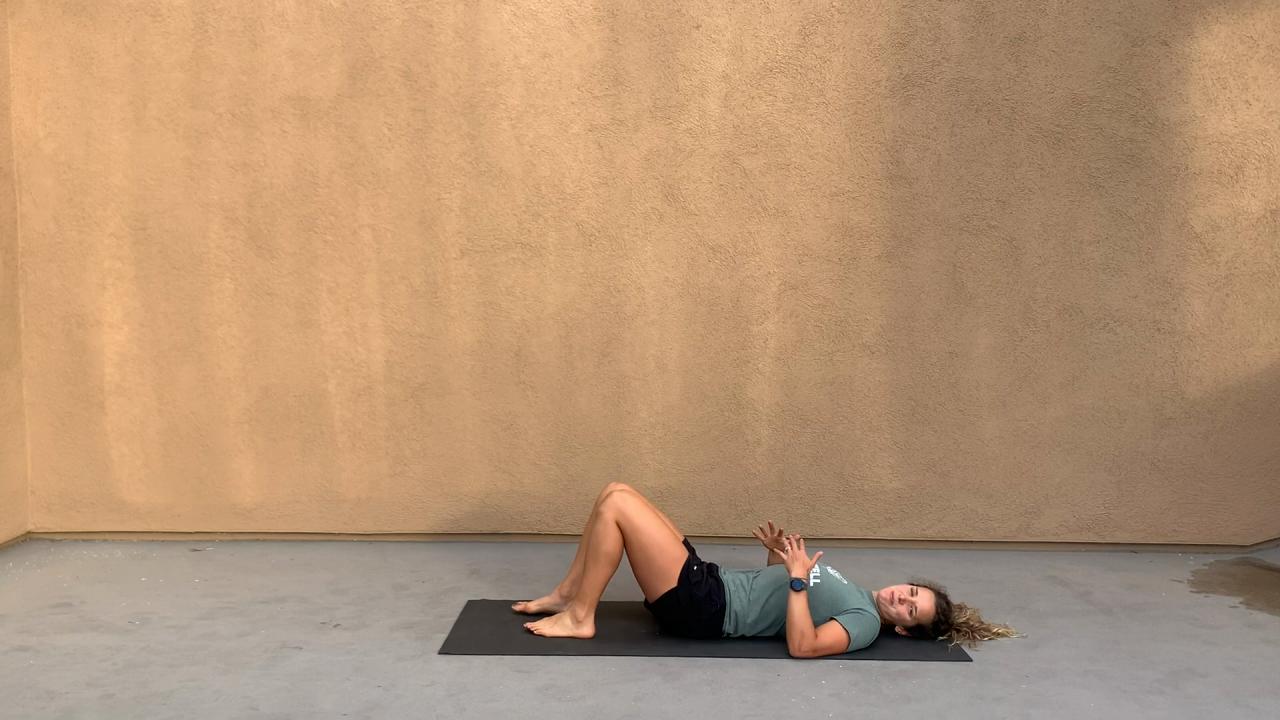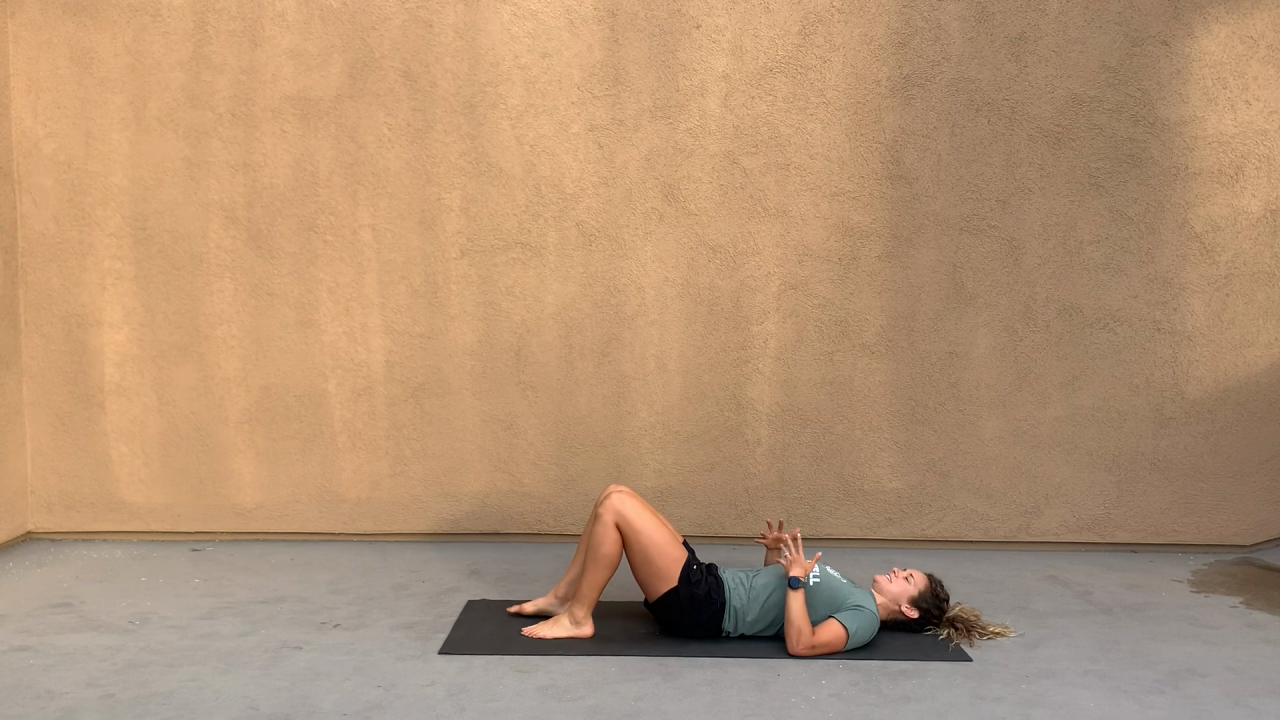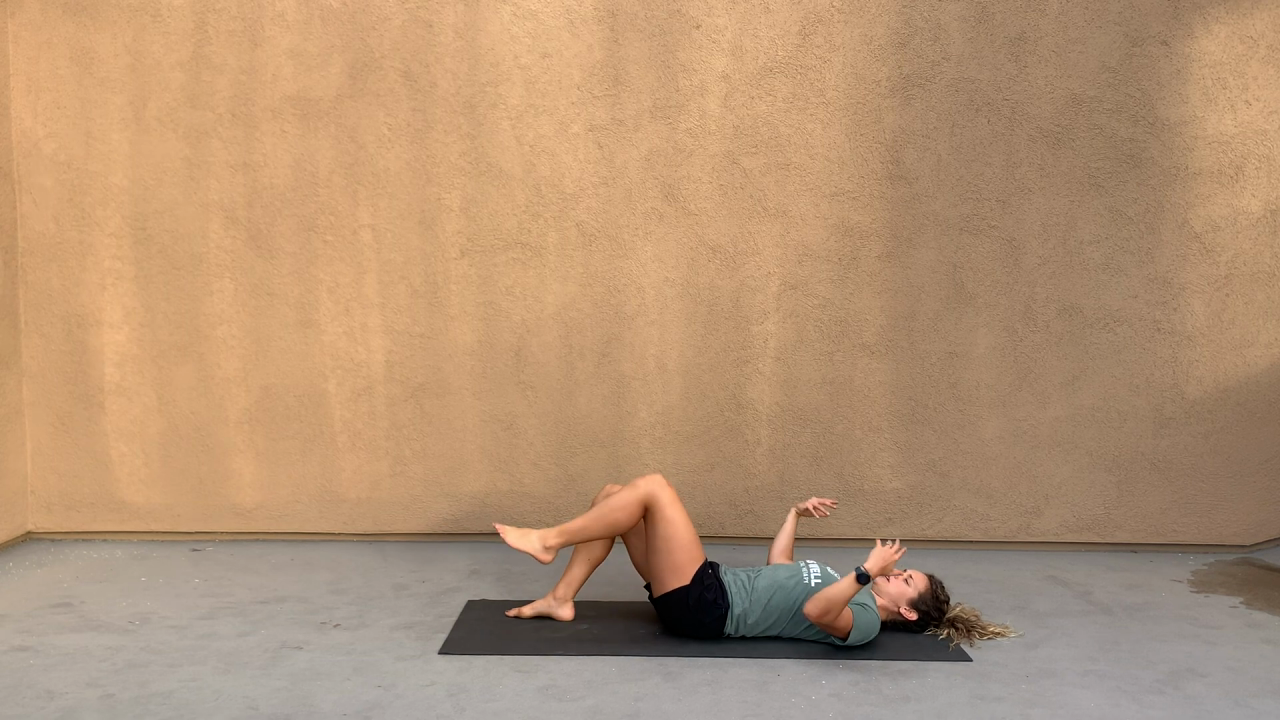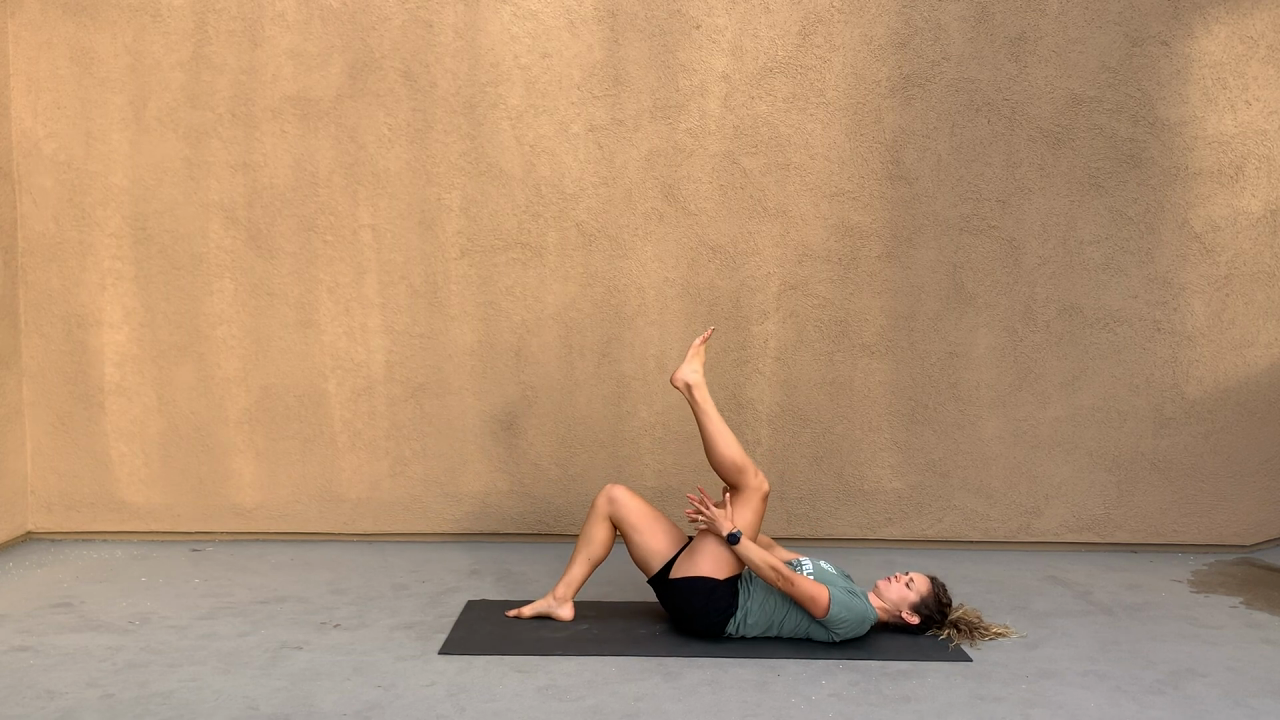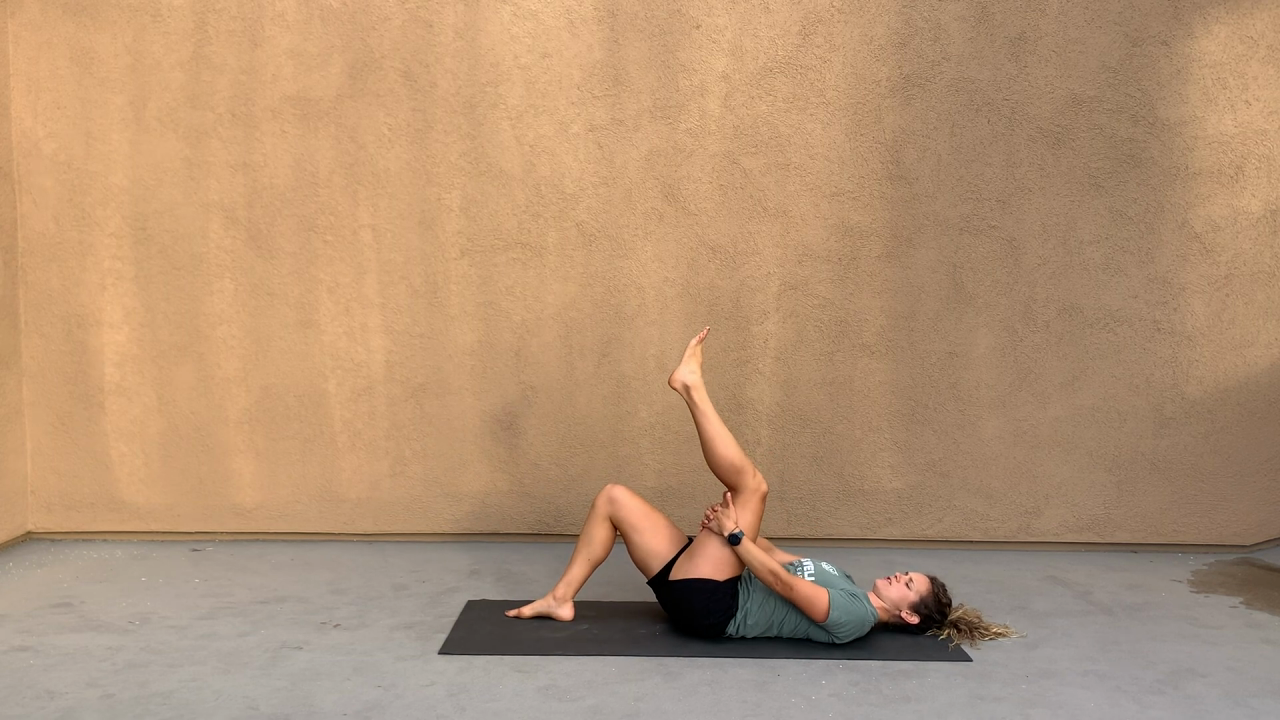
dt=1s
person 1, frame 1
left shoulder: (866, 622)
right shoulder: (855, 595)
left elbow: (801, 645)
left wrist: (798, 579)
right wrist: (779, 556)
left hip: (700, 607)
right hip: (709, 581)
left knee: (616, 504)
right knee: (615, 492)
left ankle: (579, 618)
right ankle: (567, 594)
person 1, frame 2
left shoulder: (866, 618)
right shoulder: (854, 593)
left elbow: (800, 644)
left wrist: (795, 579)
right wrist: (780, 554)
left hip: (700, 608)
right hip: (708, 583)
left knee: (615, 508)
right knee: (614, 494)
left ankle: (578, 618)
right ankle: (562, 597)
person 1, frame 3
left shoulder: (862, 621)
right shoulder: (848, 591)
left elbow: (812, 610)
left wrist: (865, 573)
right wrist: (795, 515)
left hip: (702, 606)
right hip: (711, 584)
left knee: (655, 486)
right knee: (613, 494)
left ankle: (549, 539)
right ankle: (560, 599)
person 1, frame 4
left shoulder: (854, 617)
right shoulder: (845, 587)
left elbow: (784, 579)
right elbow: (773, 551)
left wrist: (728, 533)
right wrist: (728, 519)
left hip: (707, 604)
right hip: (696, 590)
left knee: (754, 483)
right knee: (613, 498)
left ankle: (695, 387)
right ankle: (560, 600)
person 1, frame 5
left shoulder: (853, 619)
right shoulder: (845, 587)
left elbow: (784, 583)
right elbow: (776, 556)
left wrist: (733, 534)
right wrist: (735, 527)
left hip: (706, 605)
right hip: (695, 590)
left knee: (751, 484)
right knee: (613, 498)
left ankle: (693, 388)
right ankle: (560, 599)
